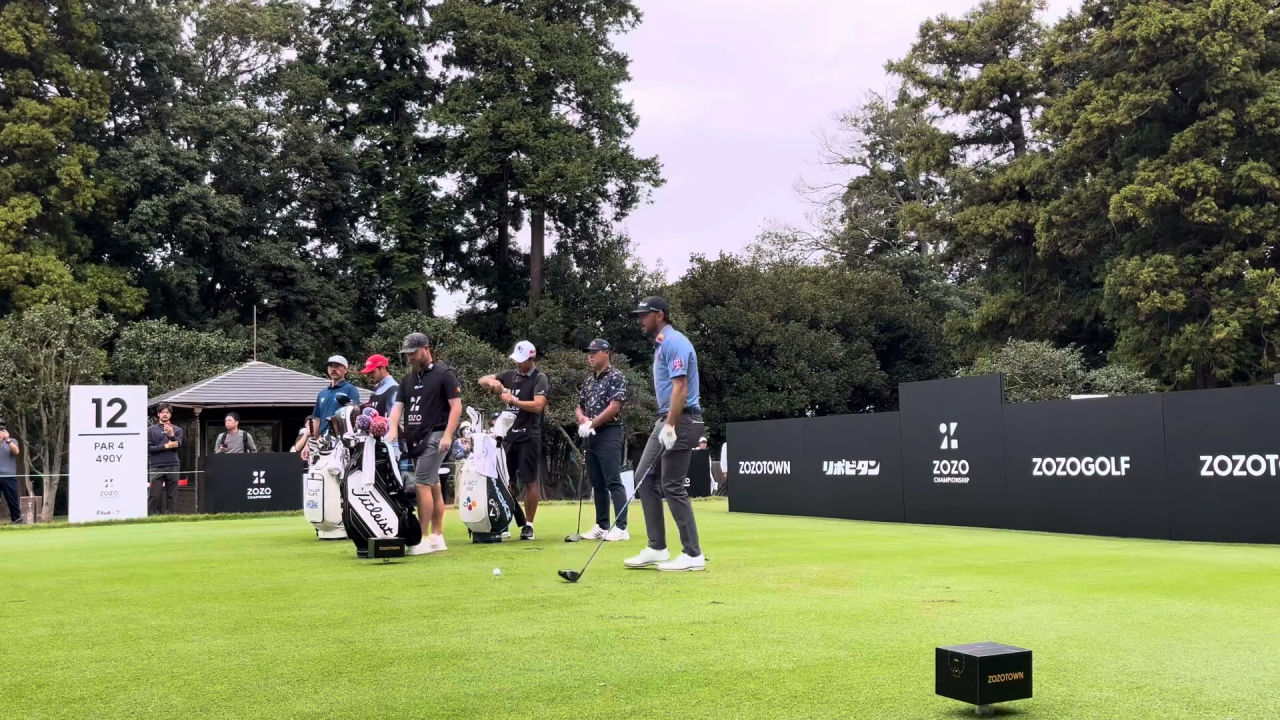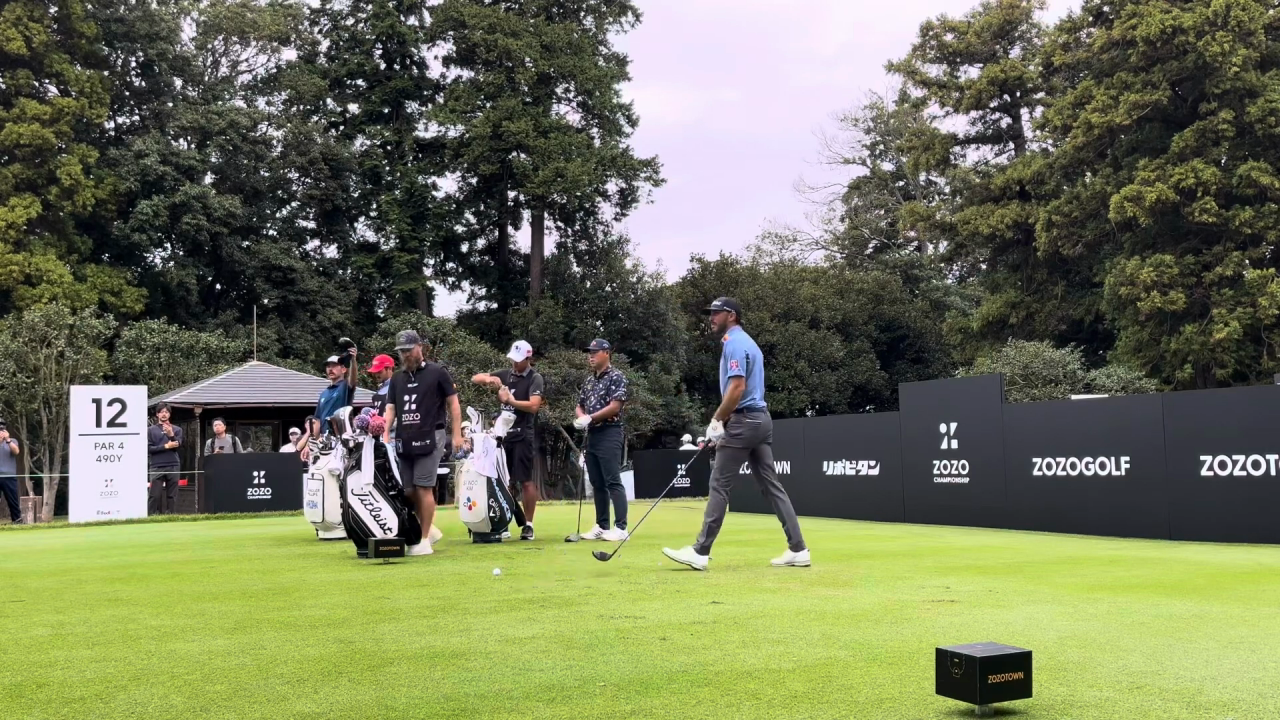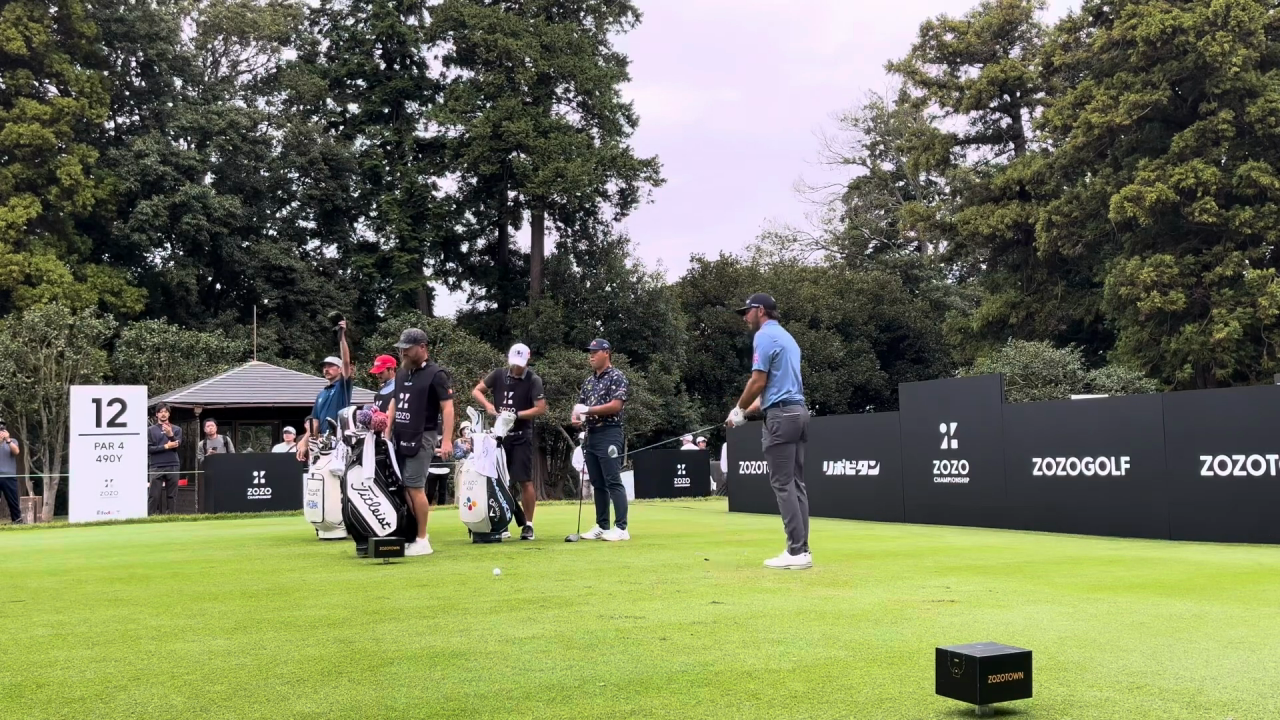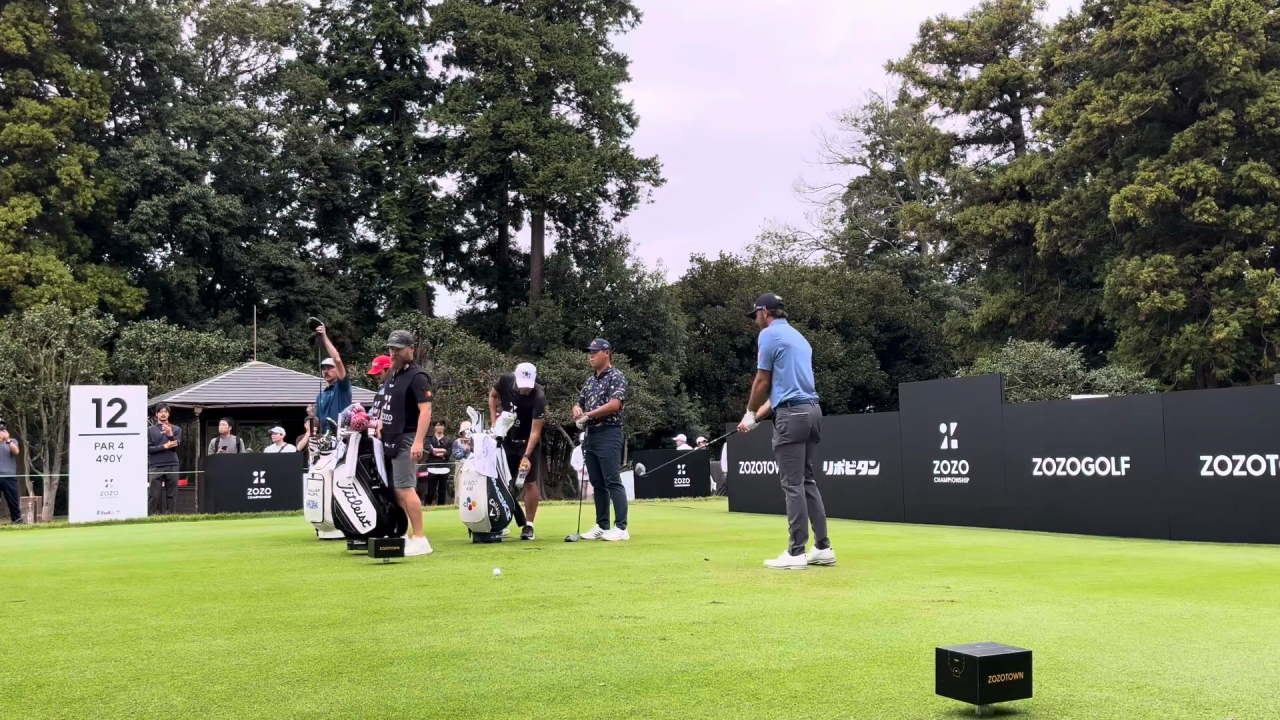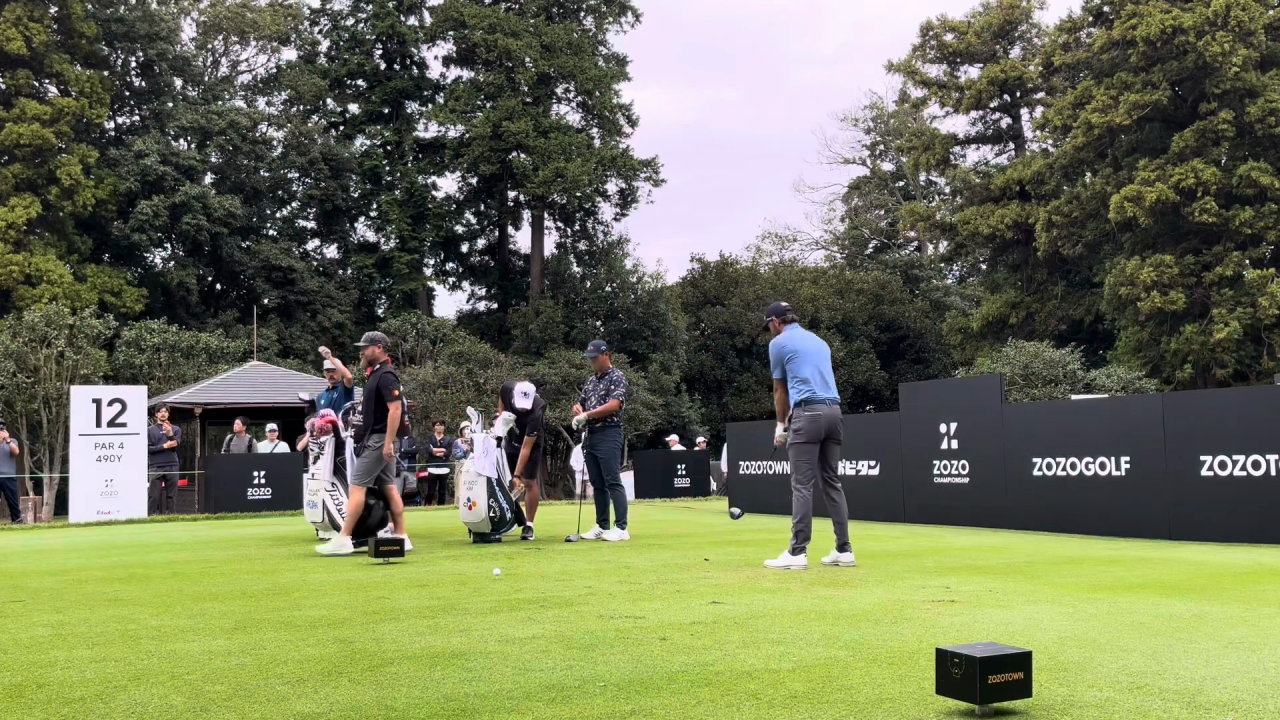
dt=0.5s
person 1, frame 1
left shoulder: (675, 342)
right shoulder: (661, 346)
left elbow: (680, 387)
left wrist: (669, 426)
right wrist: (664, 425)
left hip: (682, 422)
right hip: (667, 422)
left knee: (672, 487)
right knee: (645, 480)
left ankle: (692, 554)
right ankle: (657, 547)
person 1, frame 2
left shoulder: (734, 343)
right shoulder: (745, 342)
left elbow: (737, 388)
left wrist: (716, 421)
right wrist: (723, 423)
left hip: (744, 420)
right hip: (759, 419)
left knee: (719, 484)
right knee: (770, 485)
left ankle: (700, 552)
right ankle: (798, 549)
person 1, frame 3
left shoulder: (765, 335)
right shoulder: (785, 337)
left elbow: (759, 382)
left wrist: (739, 409)
right wrist: (747, 410)
left hip: (781, 416)
right hip: (798, 412)
left knee: (781, 484)
right knee: (795, 483)
left ankle: (796, 552)
right ankle: (801, 550)
person 1, frame 4
left shoulder: (770, 334)
right shoulder: (798, 337)
left elbow: (762, 382)
left wrist: (750, 414)
right wrist: (757, 416)
left hip: (791, 414)
right hip: (811, 411)
left knee: (793, 485)
right knee: (807, 481)
left ankle: (796, 553)
right ankle: (823, 547)
person 1, frame 5
left shoulder: (779, 343)
right shoulder: (819, 341)
left elbow: (780, 391)
left wrist: (781, 427)
right wrist: (787, 420)
left hip: (809, 414)
right hip: (833, 411)
left knee: (802, 485)
right knee: (832, 482)
left ankle: (797, 552)
right ankle: (844, 550)
person 2, frame 1
left shoulder: (444, 374)
right shoulder: (408, 378)
left elbow: (456, 406)
right elbow: (399, 405)
left wrist: (448, 435)
right wrist: (392, 429)
left hip: (435, 438)
right hip: (415, 439)
left knee: (422, 486)
right knee: (433, 488)
left ankle: (424, 539)
right ankle: (436, 537)
person 2, frame 2
left shoulder: (437, 372)
right shoulder: (397, 378)
left elbow: (453, 403)
right elbow: (390, 408)
left wrist: (457, 434)
right wrist: (384, 434)
left hip: (429, 438)
right hip: (404, 440)
left knee: (423, 488)
right knee: (408, 490)
left ankle: (424, 540)
right ankle: (428, 529)
person 2, frame 3
left shoulder: (436, 374)
right shoulder: (402, 373)
left elbow: (448, 408)
left wrist: (447, 440)
right wrist: (386, 430)
left hip: (421, 438)
right hip: (399, 438)
left knee: (414, 488)
left ankle: (422, 540)
person 2, frame 4
left shoulder: (417, 376)
right shoulder: (393, 375)
left elbow: (425, 410)
left wrist: (419, 441)
right wrist: (380, 425)
left hip: (407, 440)
right hip: (391, 439)
left knee: (405, 489)
right knee: (398, 490)
left ankle: (419, 539)
person 2, frame 5
left shoulder: (386, 375)
right shoulder: (376, 374)
left elbow: (395, 409)
left wrist: (389, 442)
left hip: (379, 439)
right hip: (374, 439)
left knee: (357, 486)
right knee: (388, 487)
left ankle: (344, 538)
right ankle: (401, 537)
person 3, frame 1
left shoulder: (616, 377)
right shoulder: (589, 381)
left elbow: (614, 407)
right elbow: (580, 407)
left wrist: (591, 424)
right wrist: (582, 418)
left hip: (609, 434)
right hip: (592, 437)
left knee: (613, 482)
right knee: (597, 484)
left ankle: (621, 527)
right ankle: (602, 526)
person 3, frame 2
left shoulder: (616, 377)
right shoulder: (589, 380)
left elbow: (615, 407)
right elbow: (579, 406)
left wrist: (589, 417)
right wrist: (580, 416)
left hip: (609, 434)
right hip: (592, 435)
left knee: (613, 482)
right knee: (597, 483)
left ankle: (621, 527)
right ankle: (602, 526)
person 3, frame 3
left shoulder: (616, 377)
right shoulder: (589, 381)
left elbow: (616, 405)
right elbow: (580, 406)
left wrist: (588, 409)
right wrist: (576, 416)
left hip: (609, 434)
right hip: (592, 435)
left knee: (613, 482)
right knee: (598, 484)
left ankle: (621, 527)
right ankle: (602, 526)
person 3, frame 4
left shoulder: (616, 377)
right shoulder: (589, 381)
left elbow: (614, 405)
right elbow: (579, 405)
left wrist: (587, 415)
right wrist: (576, 410)
left hip: (609, 435)
right hip: (591, 435)
left knee: (613, 482)
right knee: (598, 484)
left ankle: (621, 528)
right ankle: (601, 526)
person 3, frame 5
left shoulder: (617, 378)
right shoulder: (591, 381)
left elbow: (613, 405)
right elbow: (581, 404)
left wrist: (586, 414)
right wrist: (577, 408)
left hip: (609, 435)
right hip: (591, 435)
left knee: (613, 482)
right knee: (597, 484)
left ankle: (621, 528)
right ankle: (602, 526)
person 4, frame 1
left shoulder: (539, 378)
right shoulder: (510, 374)
left elbow: (538, 406)
right elbow: (482, 380)
left wrist: (513, 401)
right wrist: (491, 382)
left hip: (528, 436)
right hip: (509, 435)
left knee: (529, 482)
left ankle: (529, 525)
person 4, frame 2
left shoulder: (535, 378)
right shoulder: (505, 374)
left elbow: (534, 406)
right elbow: (476, 378)
left wrist: (509, 401)
right wrist: (489, 379)
left hip: (522, 436)
right hip: (502, 435)
left knee: (526, 481)
left ankle: (528, 525)
person 4, frame 3
left shoulder: (533, 380)
right shoulder: (499, 374)
left elbow: (541, 408)
right elbow: (476, 390)
left wrist: (516, 415)
right wrist: (487, 404)
left hip: (521, 437)
left knee: (525, 482)
left ankle: (528, 525)
person 4, frame 4
left shoulder: (538, 396)
right shoulder: (505, 380)
left elbow: (536, 430)
right elbow: (493, 396)
left wrist: (526, 456)
right wrist: (494, 419)
left hip: (527, 442)
right hip: (506, 440)
left knee: (530, 482)
left ankle: (529, 525)
person 4, frame 5
left shoulder: (535, 413)
right shoulder: (507, 388)
left elbow: (526, 448)
left wrist: (517, 475)
left hip: (530, 444)
right hip: (510, 440)
left knee: (530, 482)
left ankle: (529, 525)
